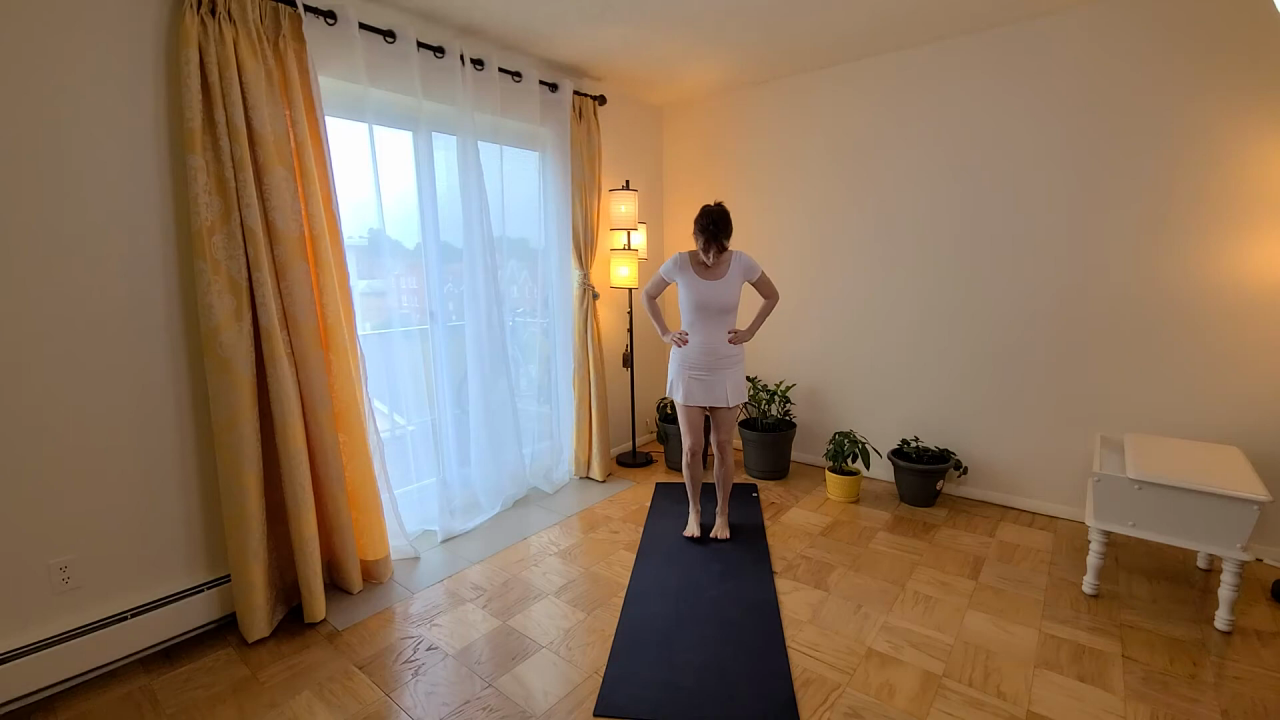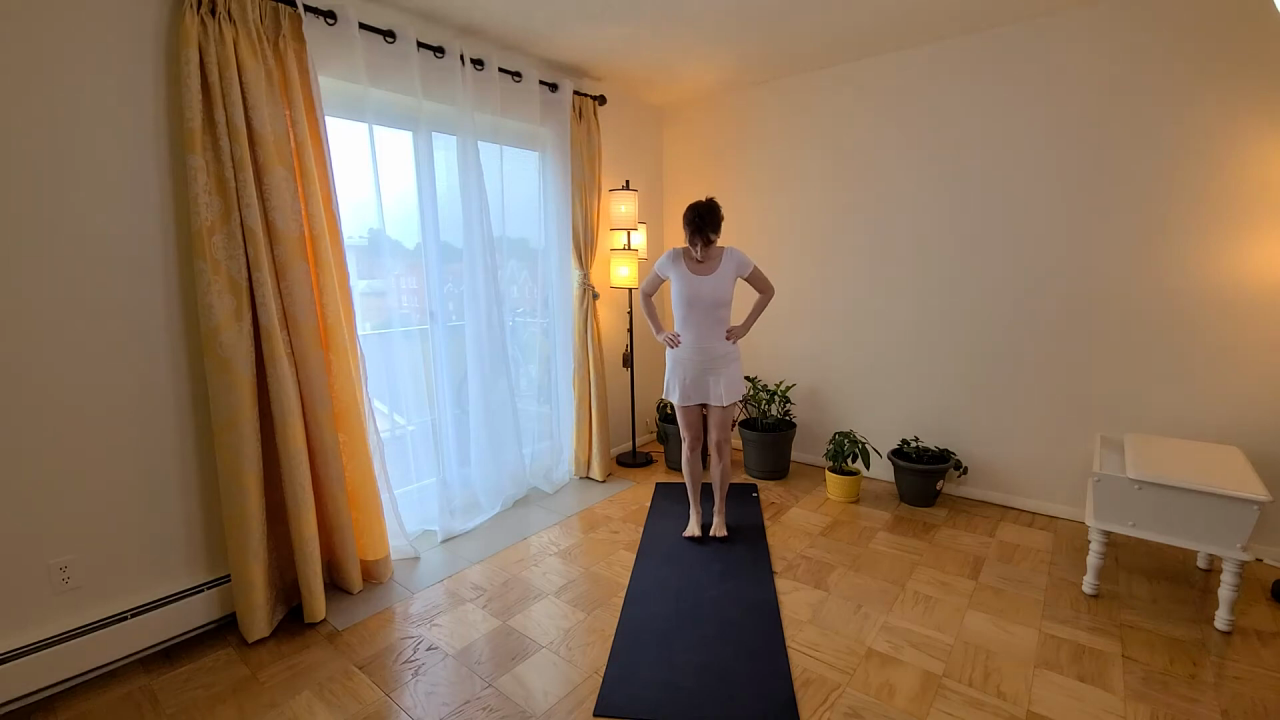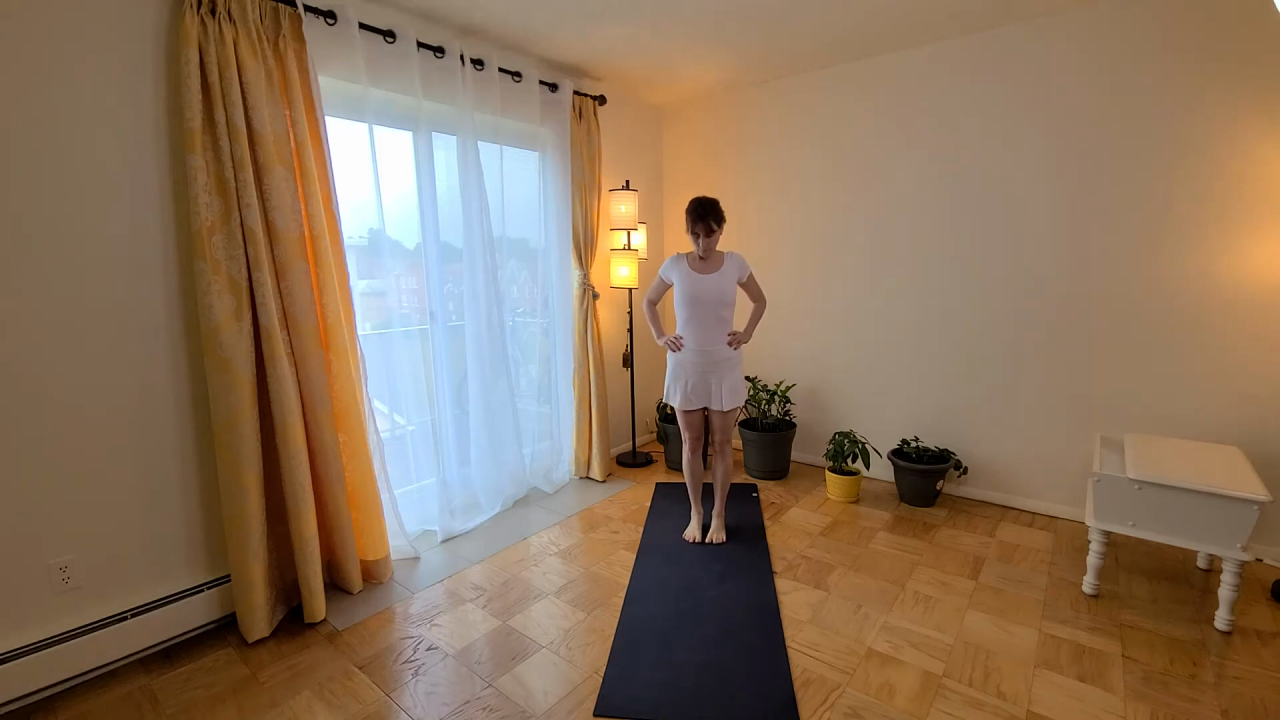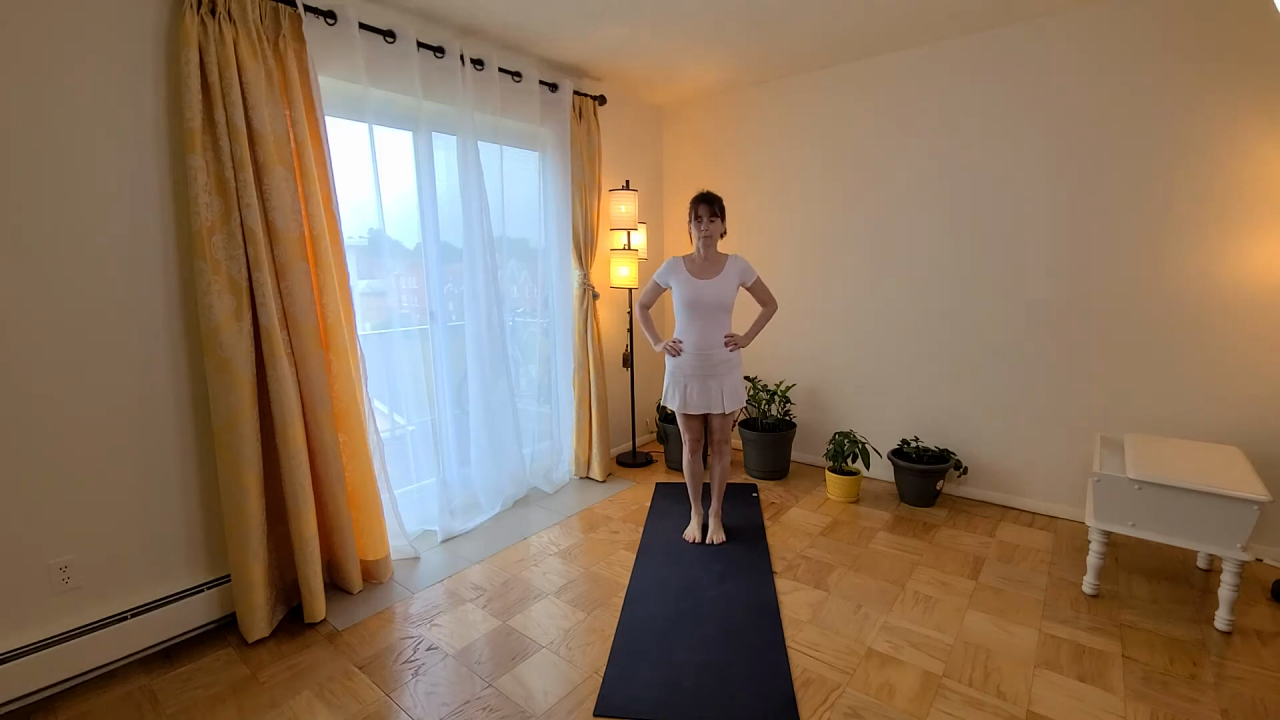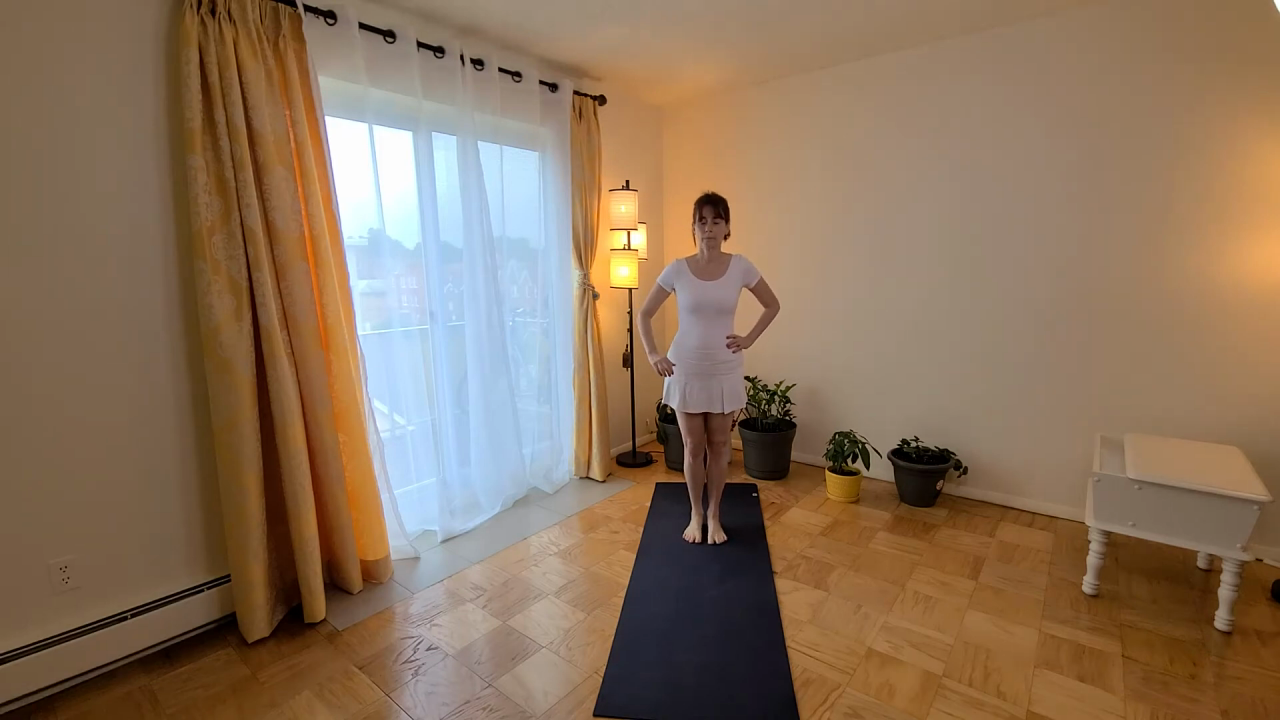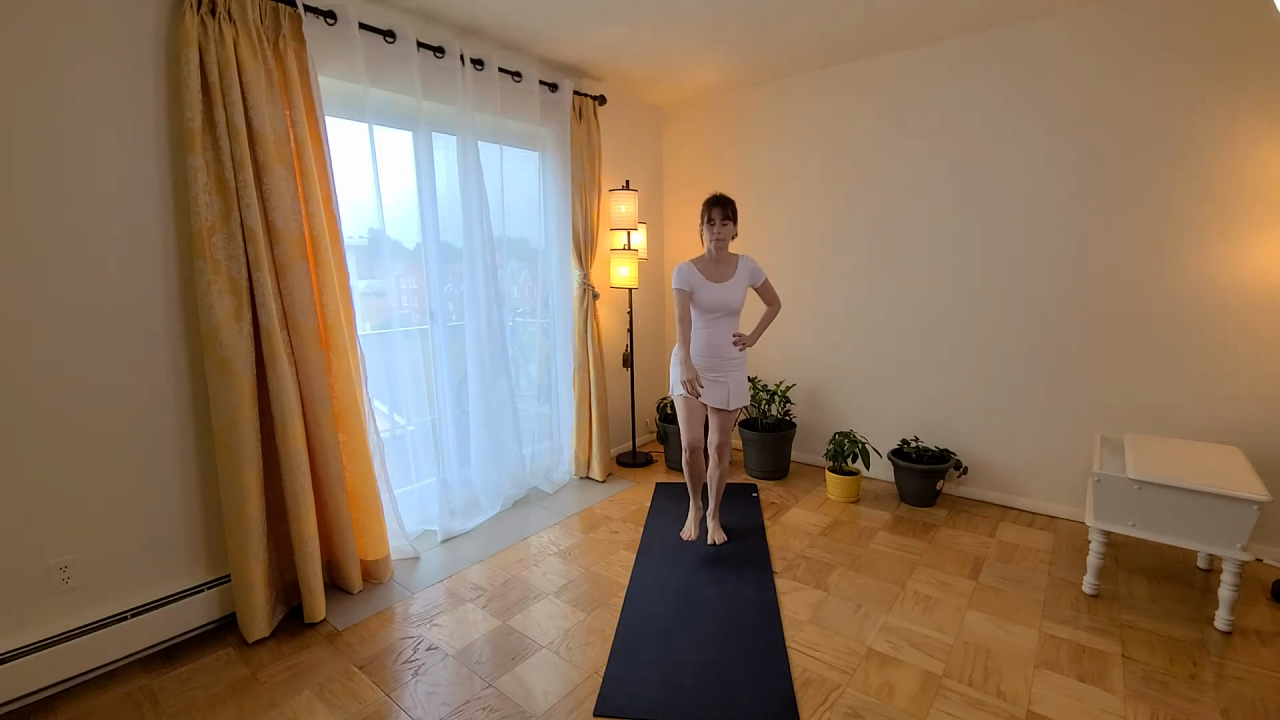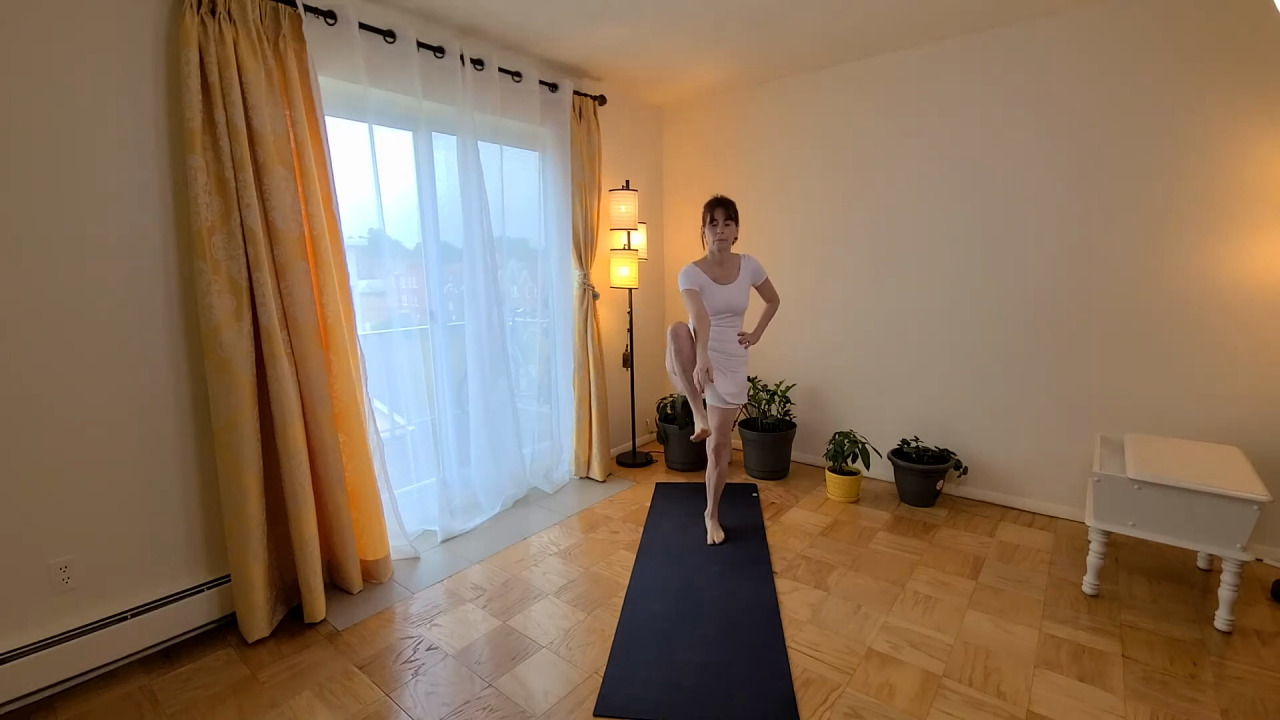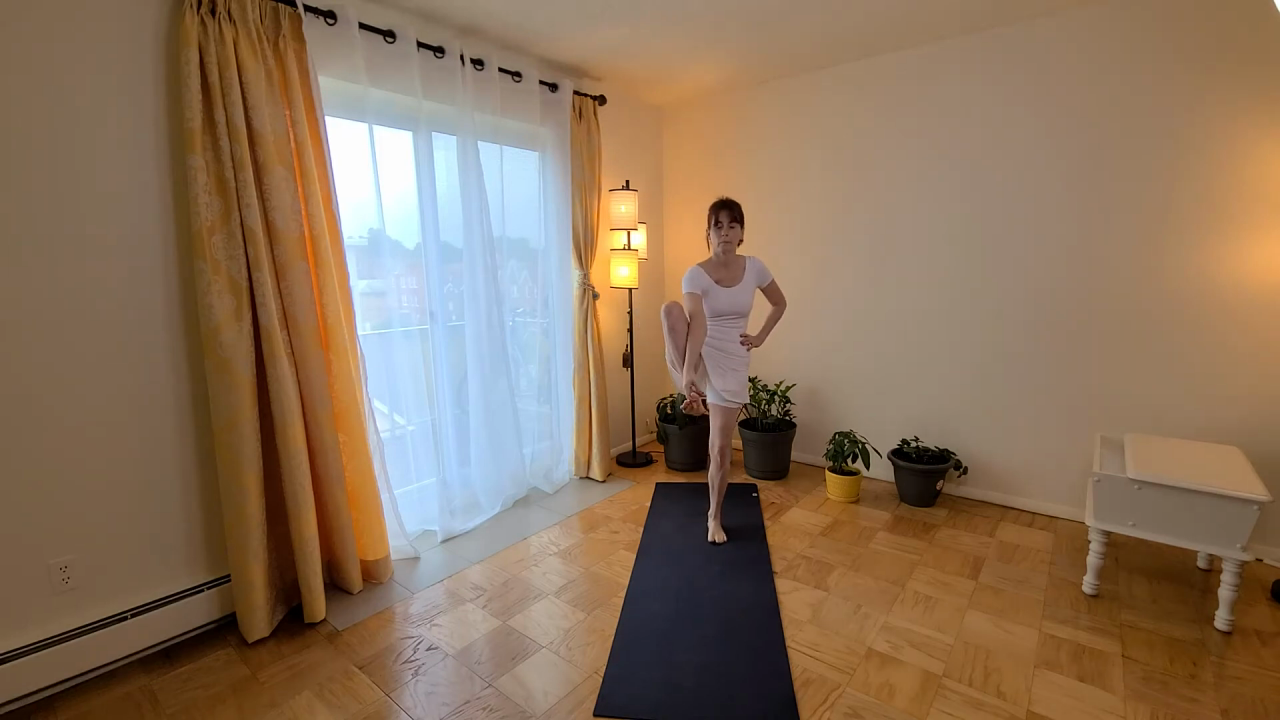
dt=0.5s
person 1, frame 1
left shoulder: (742, 263)
right shoulder: (679, 264)
left elbow: (772, 296)
right elbow: (648, 295)
left wrist: (750, 331)
right wrist: (665, 333)
left hip: (727, 369)
right hip: (688, 368)
left knee: (723, 445)
right knee: (692, 446)
left ankle: (722, 514)
right ankle: (694, 510)
person 1, frame 2
left shoulder: (734, 259)
right shoulder: (671, 260)
left elbow: (767, 291)
right elbow: (645, 294)
left wrist: (745, 327)
right wrist: (658, 332)
left hip: (722, 366)
right hip: (683, 365)
left knee: (719, 442)
right knee: (691, 442)
left ankle: (719, 513)
right ankle: (695, 512)
person 1, frame 3
left shoulder: (735, 263)
right shoulder: (675, 265)
left elbow: (760, 302)
right elbow: (649, 302)
left wrist: (748, 333)
right wrist: (660, 337)
left hip: (725, 368)
right hip: (685, 368)
left knee: (722, 444)
right knee: (692, 443)
left ankle: (718, 516)
right ankle: (696, 513)
person 1, frame 4
left shoulder: (737, 266)
right shoulder: (673, 268)
left elbow: (770, 304)
right elbow: (641, 306)
left wrist: (747, 337)
right wrist: (657, 342)
left hip: (723, 370)
right hip: (684, 370)
left knee: (720, 444)
right knee: (692, 445)
left ankle: (715, 514)
right ankle: (695, 514)
person 1, frame 5
left shoulder: (740, 267)
right shoulder: (677, 270)
left elbow: (772, 306)
right elbow: (645, 314)
left wrist: (749, 339)
right wrist: (652, 354)
left hip: (725, 371)
right hip: (686, 371)
left knee: (718, 445)
right knee: (693, 447)
left ankle: (714, 514)
right ankle: (695, 514)
person 1, frame 6
left shoulder: (746, 267)
right shoulder: (685, 271)
left elbow: (774, 304)
right elbow: (682, 320)
left wrist: (753, 337)
right wrist: (687, 364)
left hip: (729, 368)
right hip: (691, 365)
left knee: (720, 445)
right knee: (692, 443)
left ankle: (713, 515)
right ankle: (694, 505)
person 1, frame 7
left shoulder: (749, 266)
right shoulder: (691, 273)
left elbow: (773, 300)
right elbow: (699, 316)
left wrist: (756, 335)
right wrist: (701, 357)
left hip: (731, 364)
right hip: (696, 357)
left knee: (719, 446)
right knee: (677, 332)
left ankle: (712, 515)
right ankle: (698, 415)
person 1, frame 8
left shoulder: (754, 268)
right shoulder: (696, 275)
left elbow: (780, 303)
right elbow: (698, 322)
left wrist: (760, 337)
right wrist: (689, 372)
left hip: (731, 365)
right hip: (696, 356)
left knee: (721, 447)
right knee: (671, 309)
left ankle: (714, 515)
right ankle: (690, 388)
